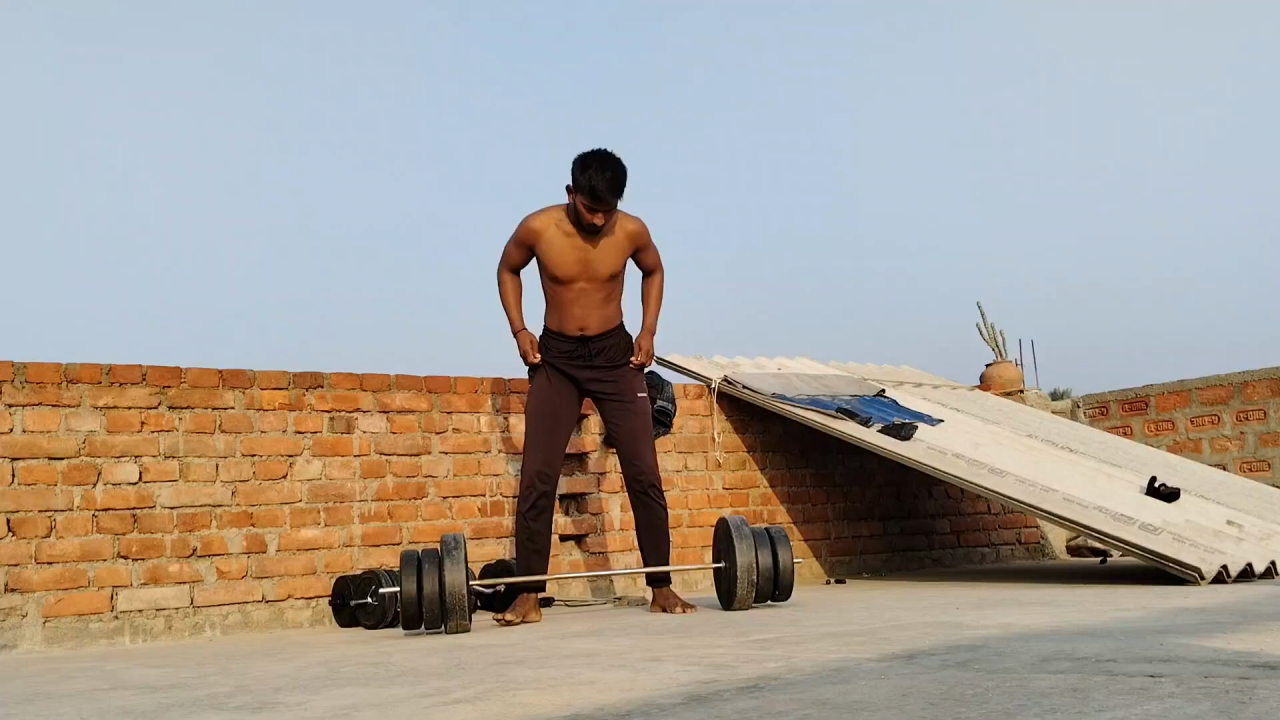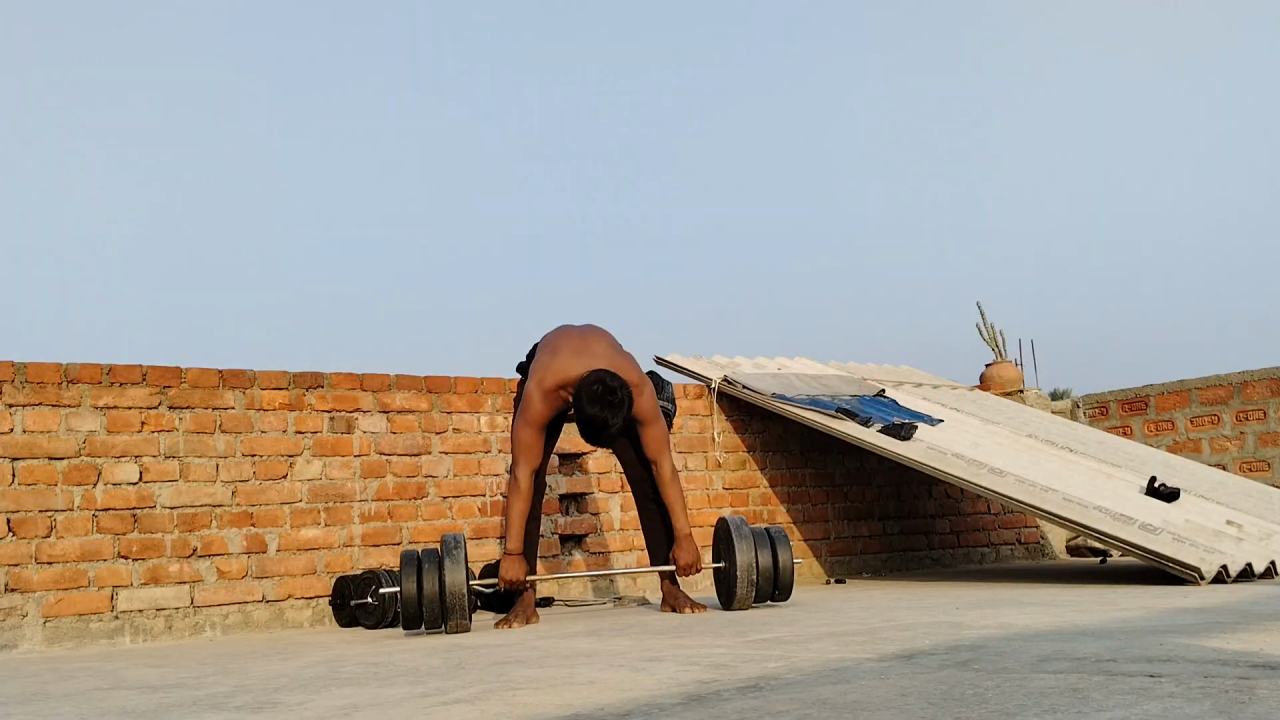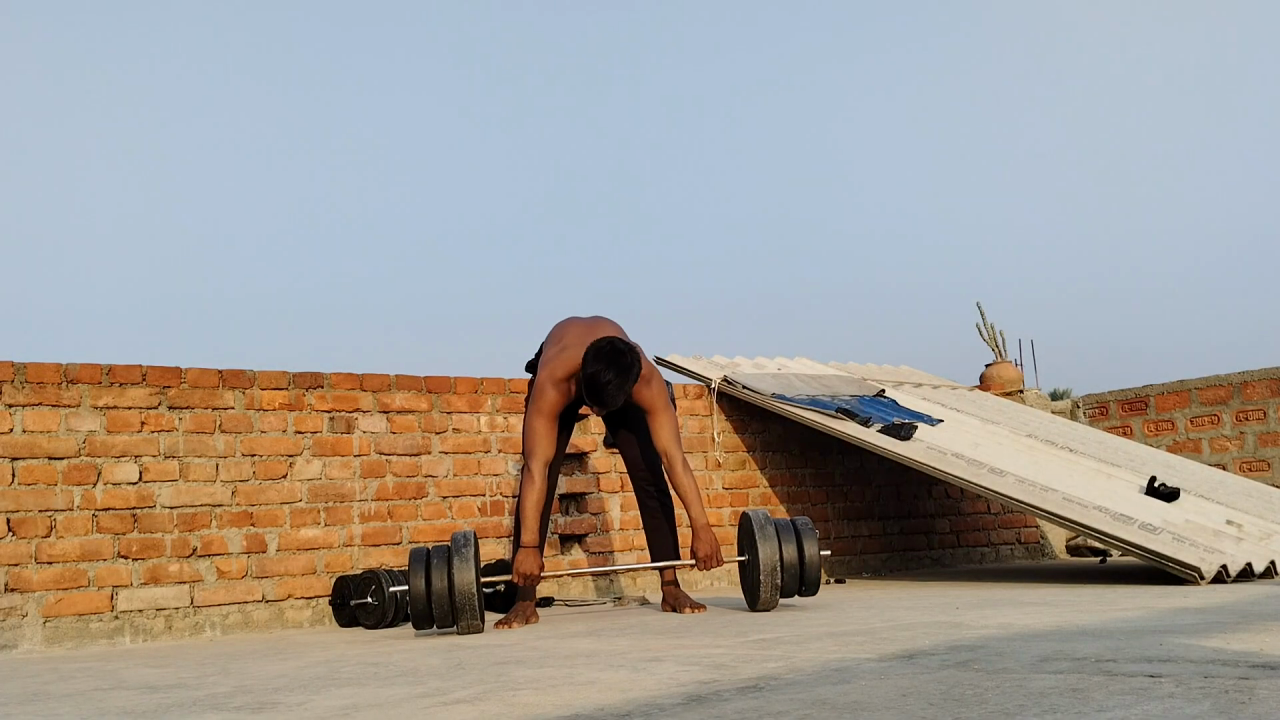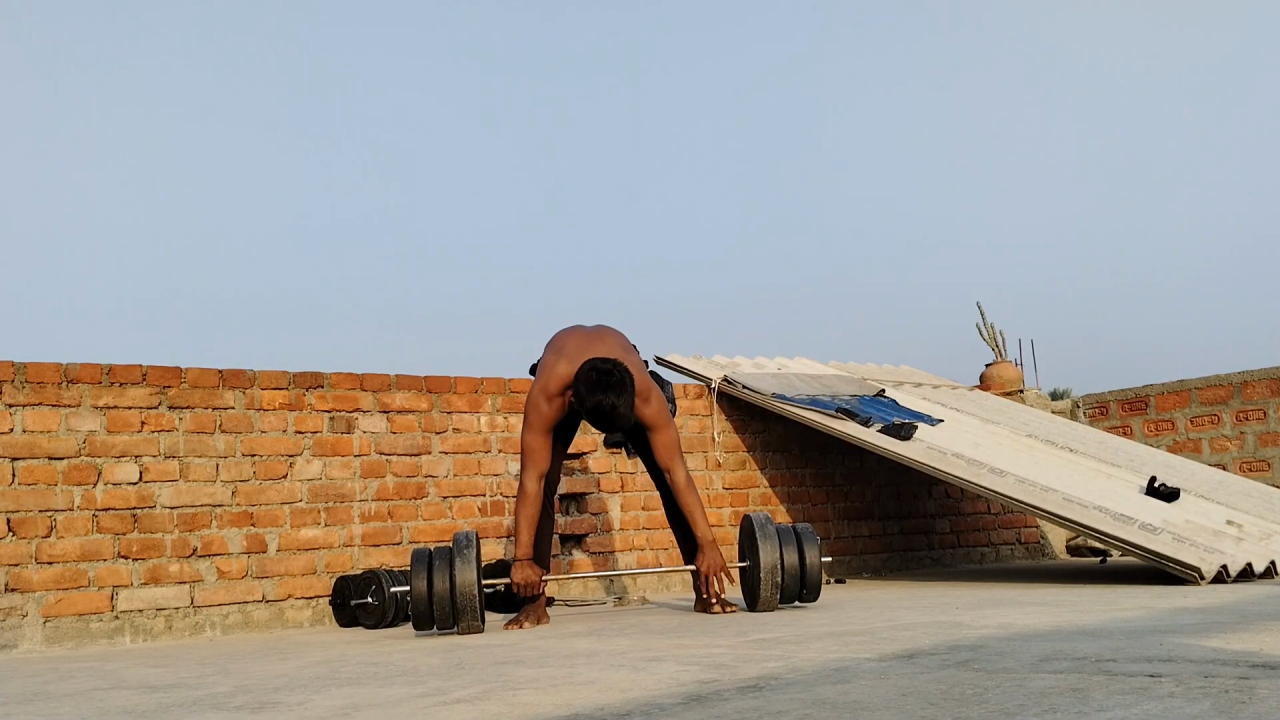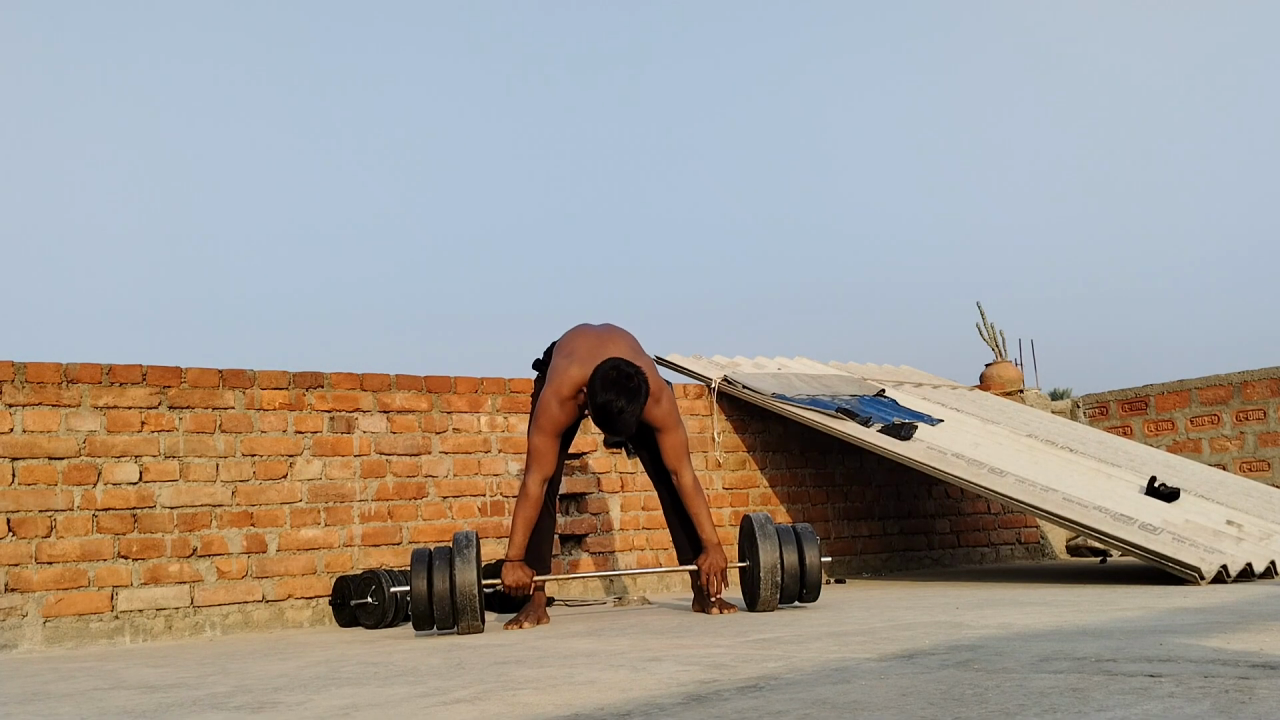
dt=1s
person 1, frame 1
left shoulder: (633, 231)
right shoulder: (537, 228)
left elbow: (653, 273)
right elbow: (508, 271)
left wrist: (648, 331)
right wrist: (519, 331)
left hip: (615, 355)
right hip: (555, 359)
left knee: (643, 475)
right knee: (538, 478)
left ankle: (661, 589)
right ankle: (530, 594)
person 1, frame 2
left shoulder: (639, 389)
right shoulder: (541, 392)
left elbow: (662, 465)
right elbow: (523, 474)
left wrist: (684, 536)
right wrist: (513, 552)
left hip: (613, 383)
right hip: (552, 380)
left knee: (645, 472)
right knee: (532, 475)
left ankle: (670, 588)
right ankle: (525, 599)
person 1, frame 3
left shoulder: (647, 381)
right shoulder: (553, 382)
left elbow: (673, 458)
right elbow: (536, 468)
left wrist: (701, 529)
right wrist: (528, 546)
left hip: (620, 376)
right hip: (560, 371)
left knee: (648, 472)
right knee: (544, 474)
left ankle: (671, 588)
right ankle: (525, 600)
person 1, frame 4
left shoulder: (645, 393)
right shoulder: (548, 394)
left elbow: (676, 472)
right elbow: (532, 480)
left wrist: (707, 544)
right wrist: (523, 558)
left hip: (624, 379)
right hip: (563, 382)
left knee: (665, 475)
right knee: (545, 479)
left ankle: (704, 588)
right ankle: (535, 600)
person 1, frame 5
left shoulder: (656, 394)
right shoulder: (560, 396)
left elbow: (682, 474)
right elbow: (535, 481)
left wrist: (712, 547)
right wrist: (514, 559)
left hip: (630, 378)
right hip: (562, 371)
left knee: (666, 475)
right knee: (547, 480)
left ankle: (700, 587)
right ankle: (536, 598)
